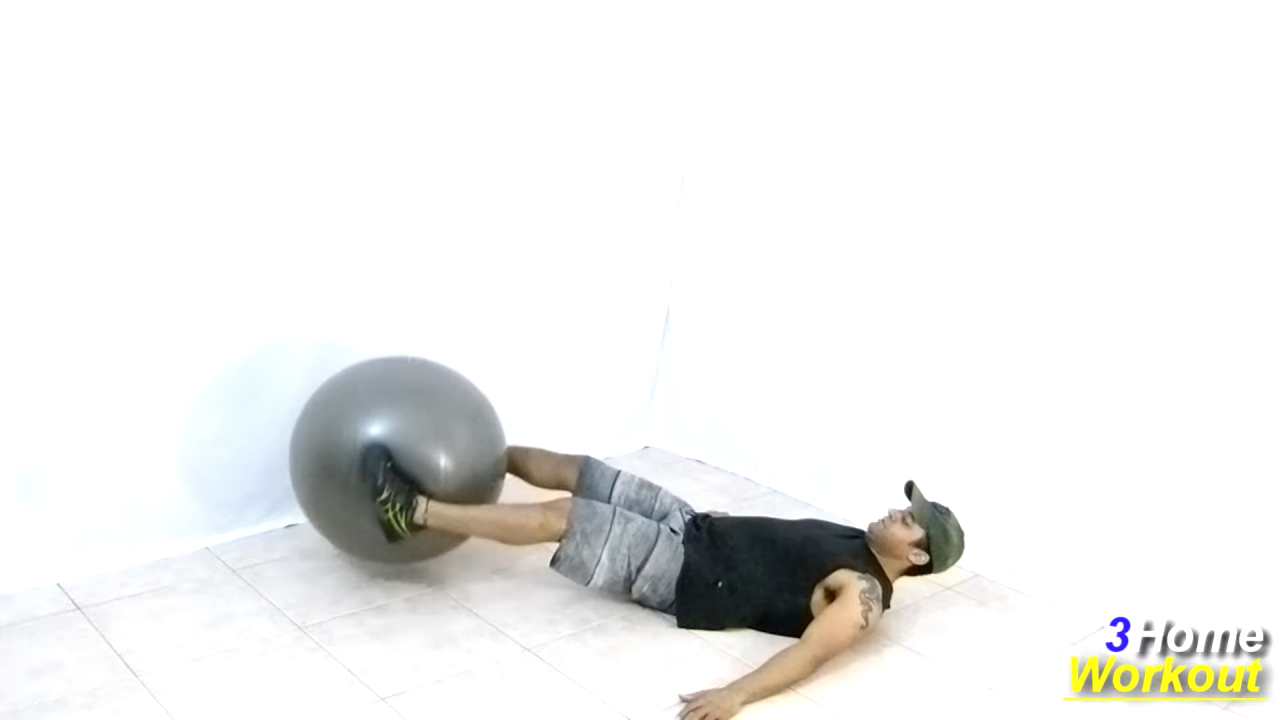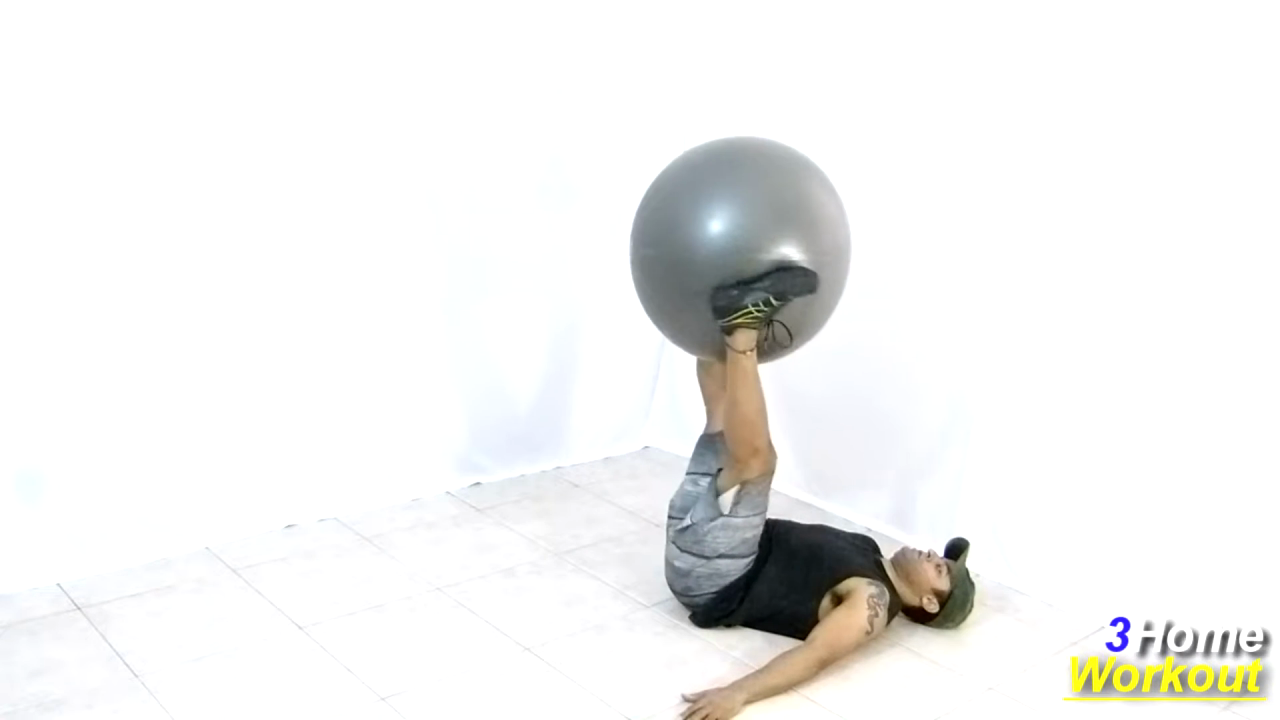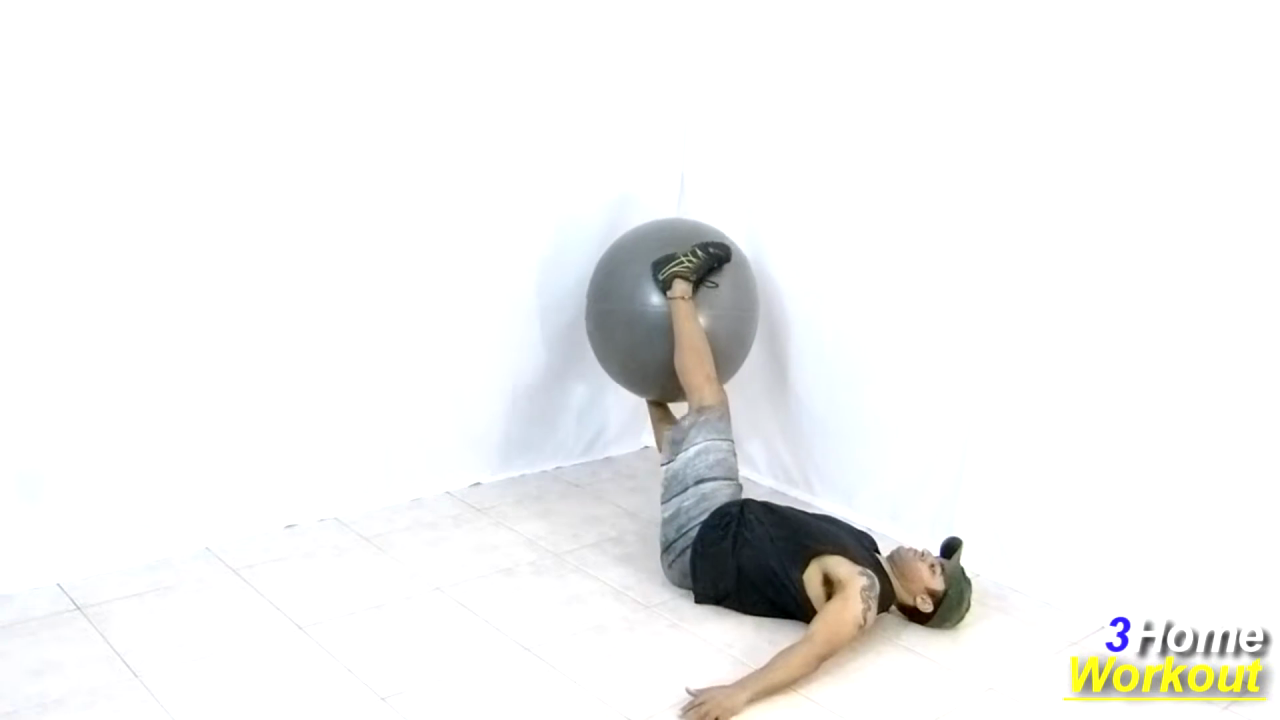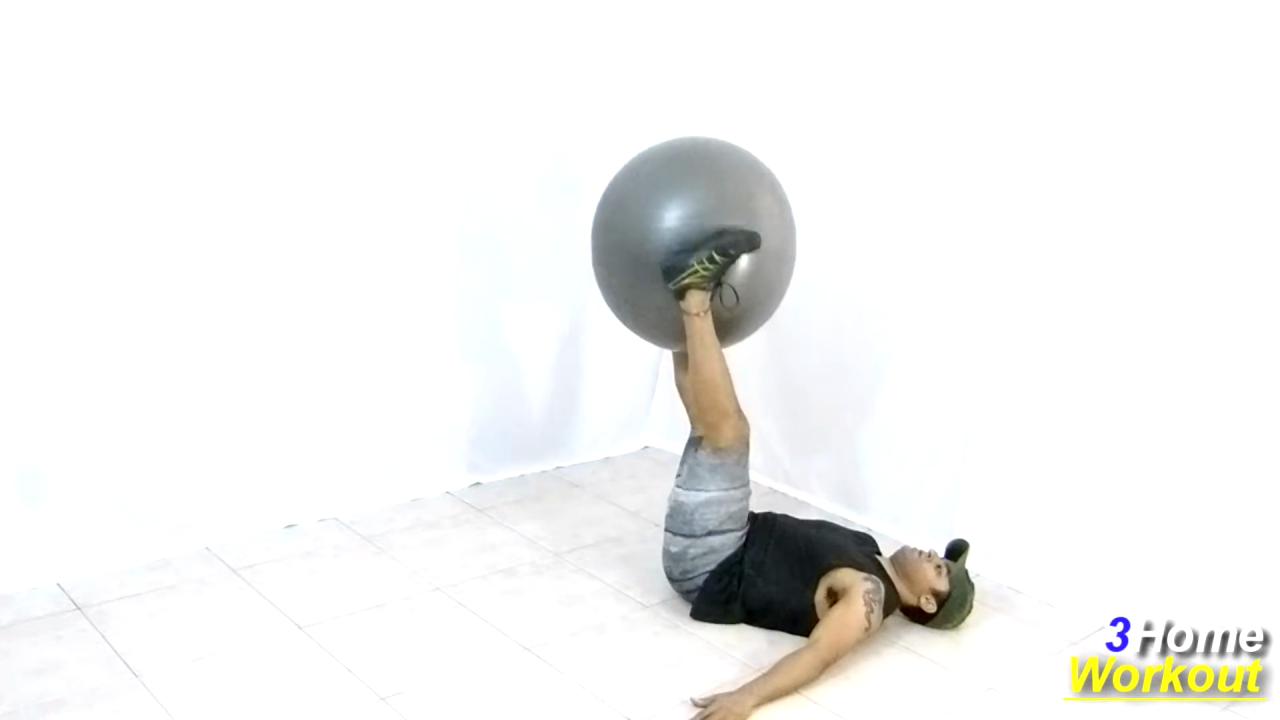
dt=1s
person 1, frame 1
left shoulder: (863, 594)
right shoulder: (853, 542)
left elbow: (811, 652)
right wrist: (665, 505)
left hip: (689, 576)
right hip: (695, 530)
left knee: (559, 517)
right knee: (577, 470)
left ankle: (417, 511)
person 1, frame 2
left shoulder: (872, 603)
right shoulder: (865, 552)
left elbow: (815, 655)
left hip: (708, 581)
right hip: (701, 539)
left knee: (754, 457)
right knee: (726, 420)
left ankle: (744, 328)
right ankle: (741, 323)
person 1, frame 3
left shoulder: (863, 592)
right shoulder: (864, 552)
left elbow: (813, 651)
left hip: (701, 540)
right hip: (712, 537)
left knee: (708, 402)
left ankle: (680, 284)
person 1, frame 4
left shoulder: (869, 597)
right shoulder: (866, 552)
left elbow: (819, 655)
left hip: (708, 573)
right hip: (739, 546)
left knee: (727, 431)
right knee: (714, 429)
left ankle: (696, 292)
